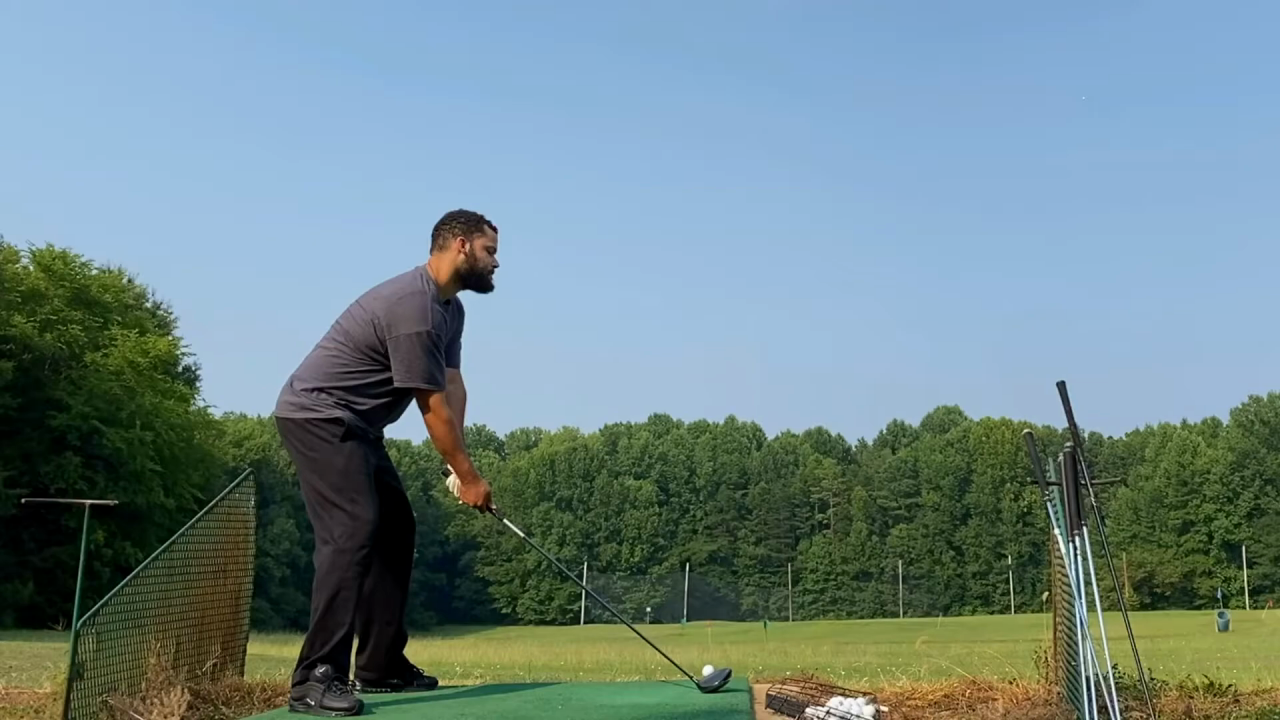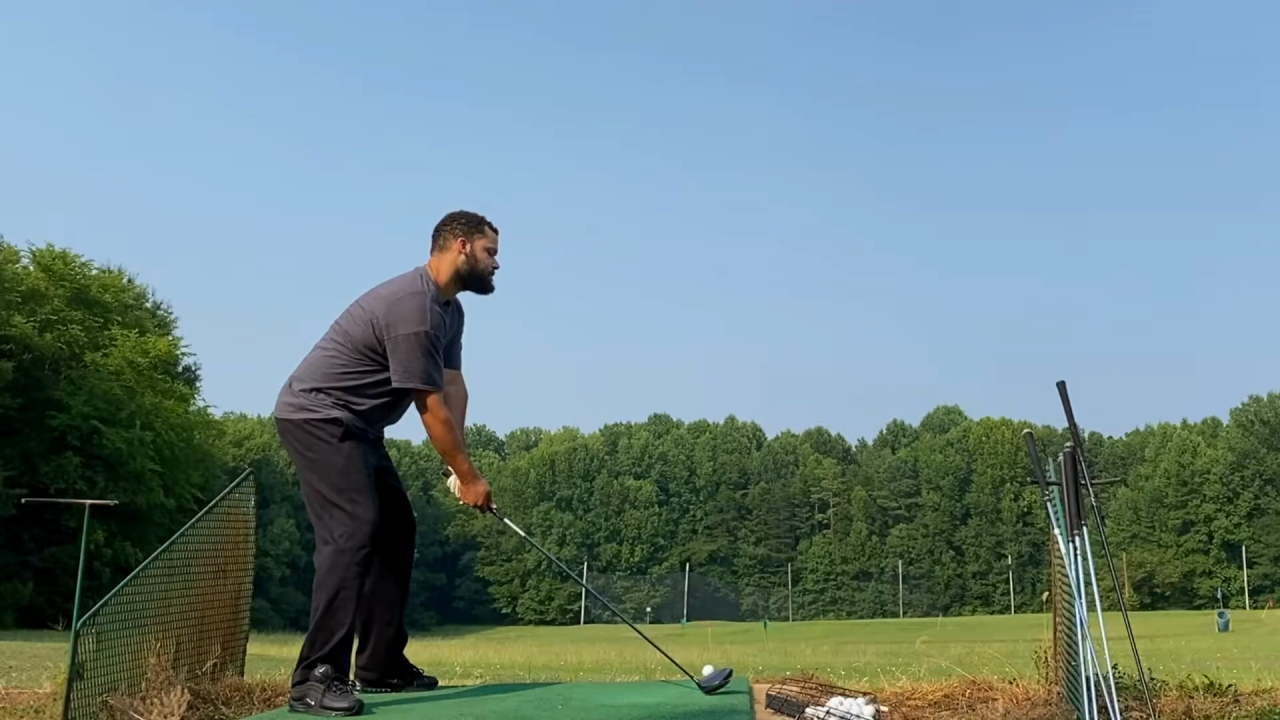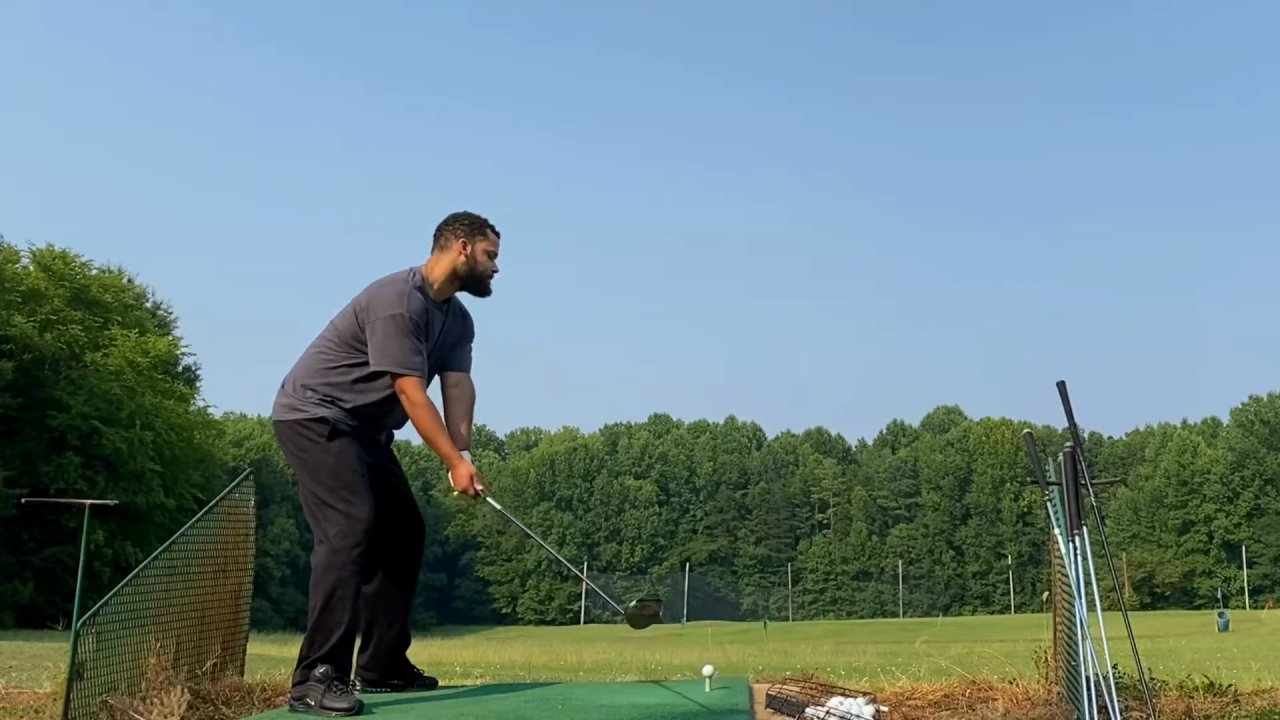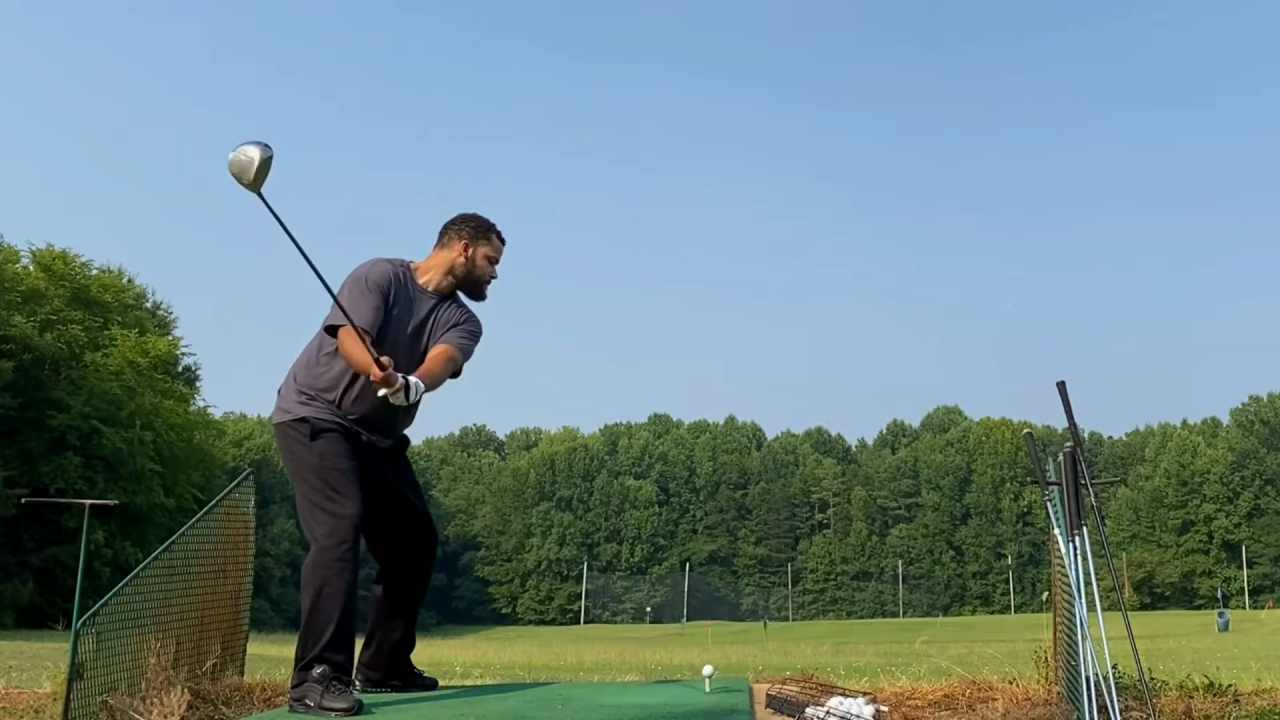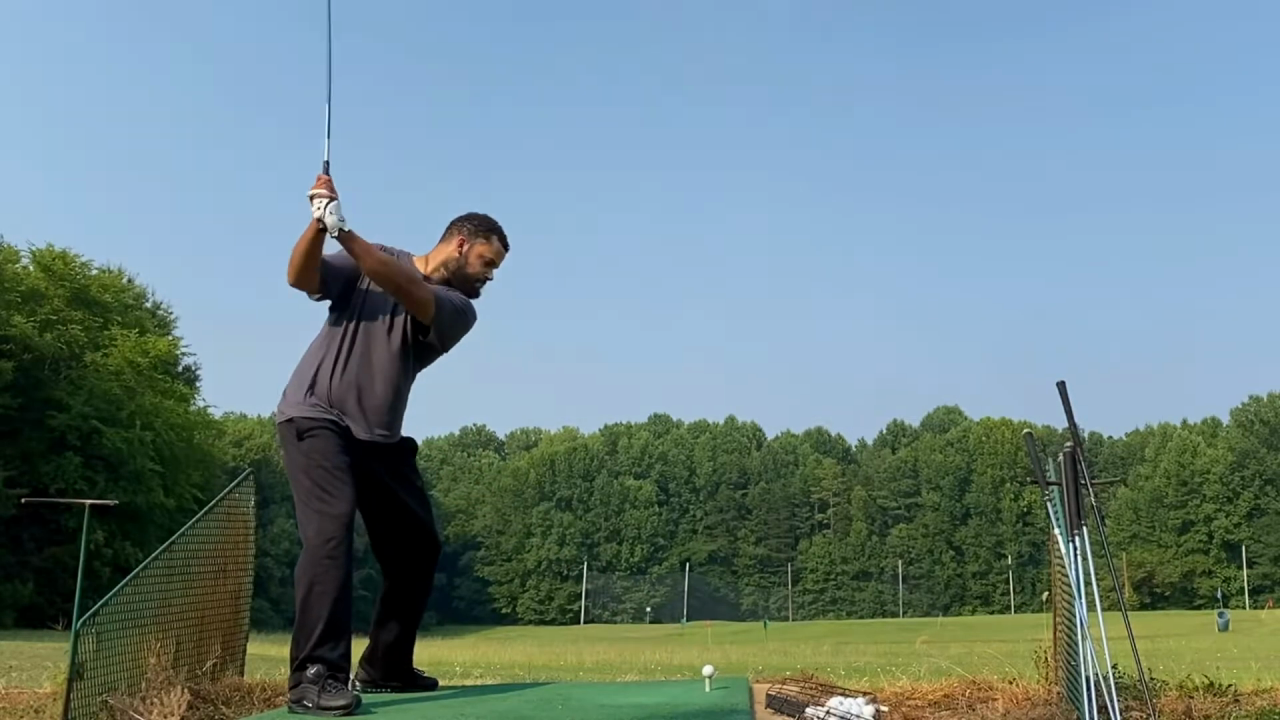
dt=1s
person 1, frame 1
left shoulder: (449, 307)
right shoulder: (413, 307)
left elbow: (453, 387)
right elbow: (434, 408)
left wrist: (458, 468)
right wrist: (469, 477)
left hip: (355, 425)
right hip: (318, 417)
left knee: (395, 529)
right knee: (353, 531)
left ankle: (380, 665)
right ankle: (316, 677)
person 1, frame 2
left shoulder: (448, 309)
right shoulder: (413, 308)
left elbow: (453, 388)
right elbow: (432, 408)
left wrist: (460, 468)
right wrist: (468, 477)
left hip: (355, 425)
right hip: (318, 417)
left knee: (395, 529)
right knee: (353, 531)
left ankle: (380, 665)
right ankle: (316, 677)
person 1, frame 3
left shoulder: (458, 320)
right shoulder: (398, 298)
left elbow: (459, 387)
right elbow: (411, 392)
left wrist: (462, 455)
right wrist: (453, 461)
left hip: (364, 430)
right hip: (315, 417)
left knee: (402, 533)
right knee: (350, 530)
left ankle: (382, 665)
right ankle: (317, 677)
person 1, frame 4
left shoulder: (463, 322)
right shoulder: (380, 276)
left elbow: (442, 361)
right elbow: (350, 339)
left wrist: (411, 382)
right wrist: (373, 368)
left hip: (378, 436)
right hip: (315, 418)
left knee: (416, 542)
right knee: (339, 530)
left ankle: (383, 665)
right ankle: (317, 677)
person 1, frame 5
left shoulder: (459, 311)
right shoulder: (365, 263)
left elbow: (404, 289)
right elbow: (300, 277)
left wrist: (342, 231)
right wrist: (319, 224)
left hip: (381, 436)
right hip: (315, 418)
left knee: (418, 546)
right knee: (331, 528)
left ankle: (385, 665)
right ankle: (314, 676)
